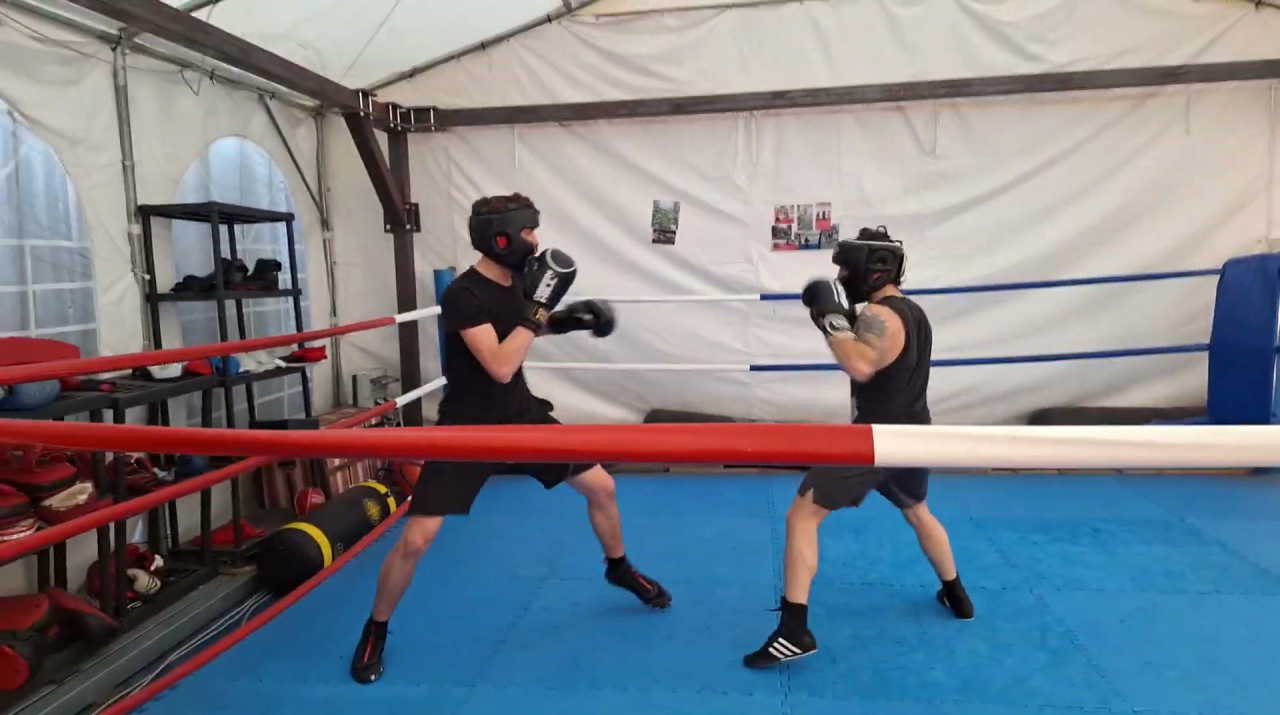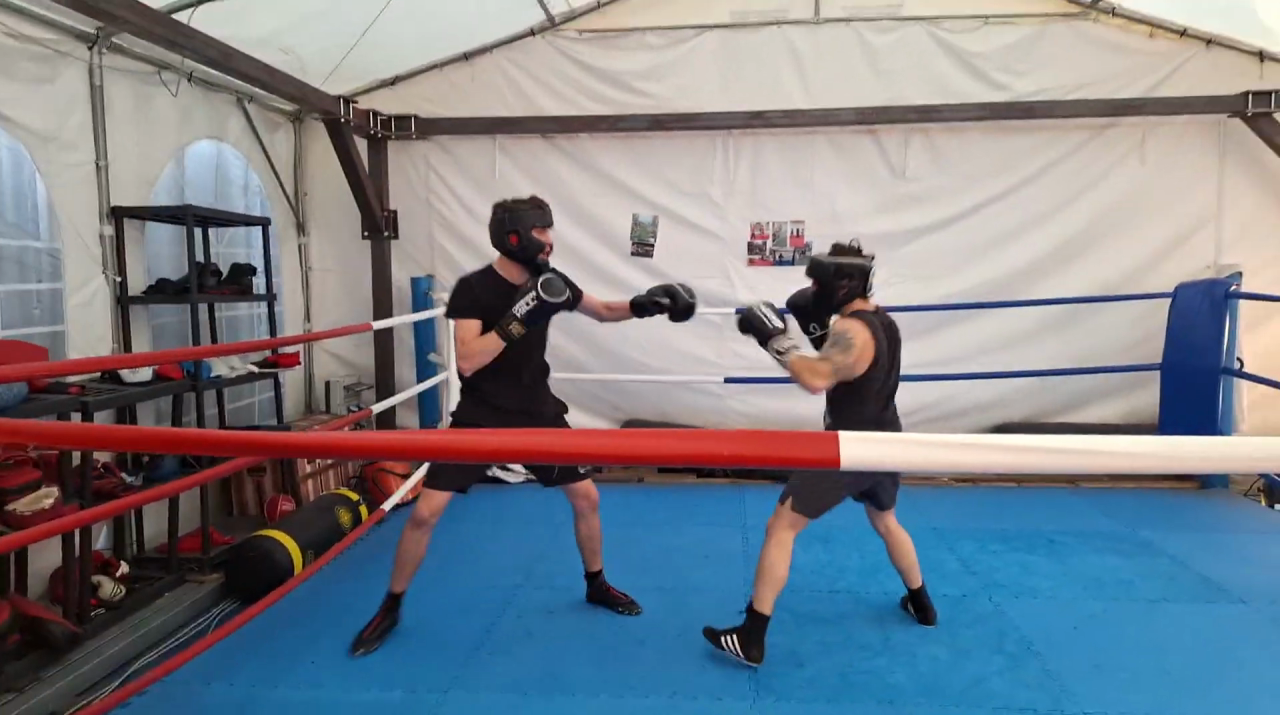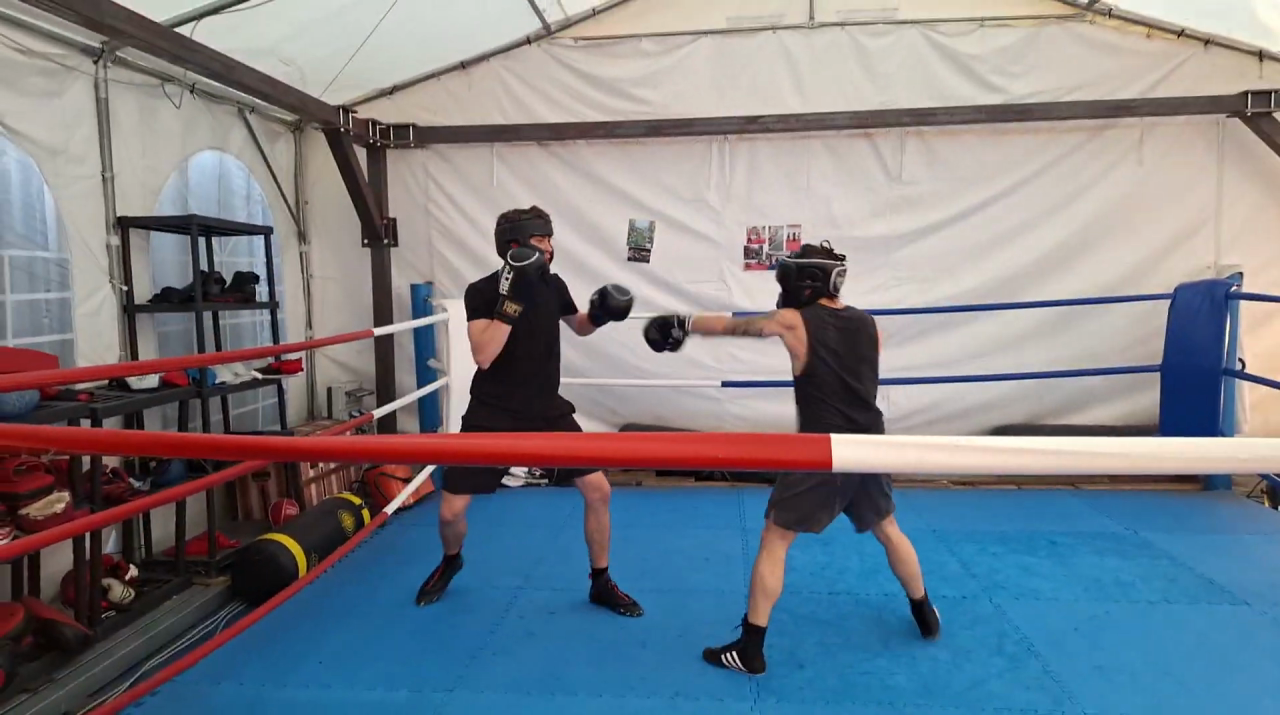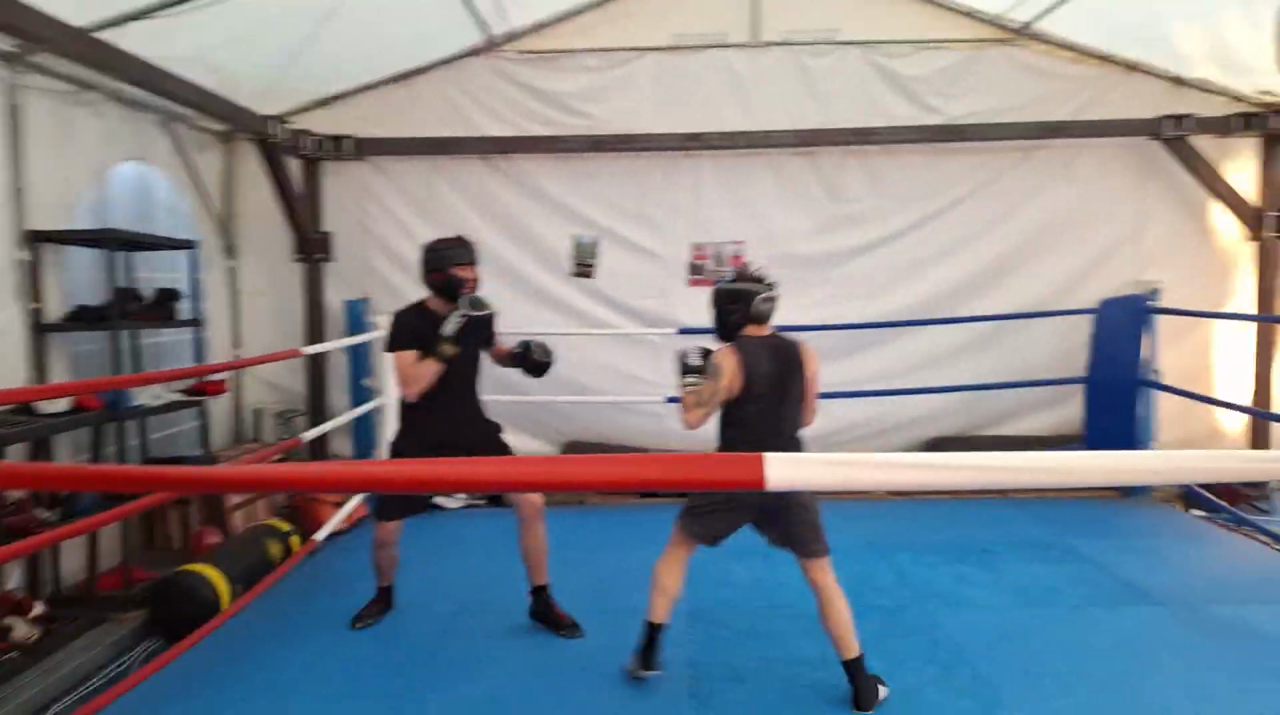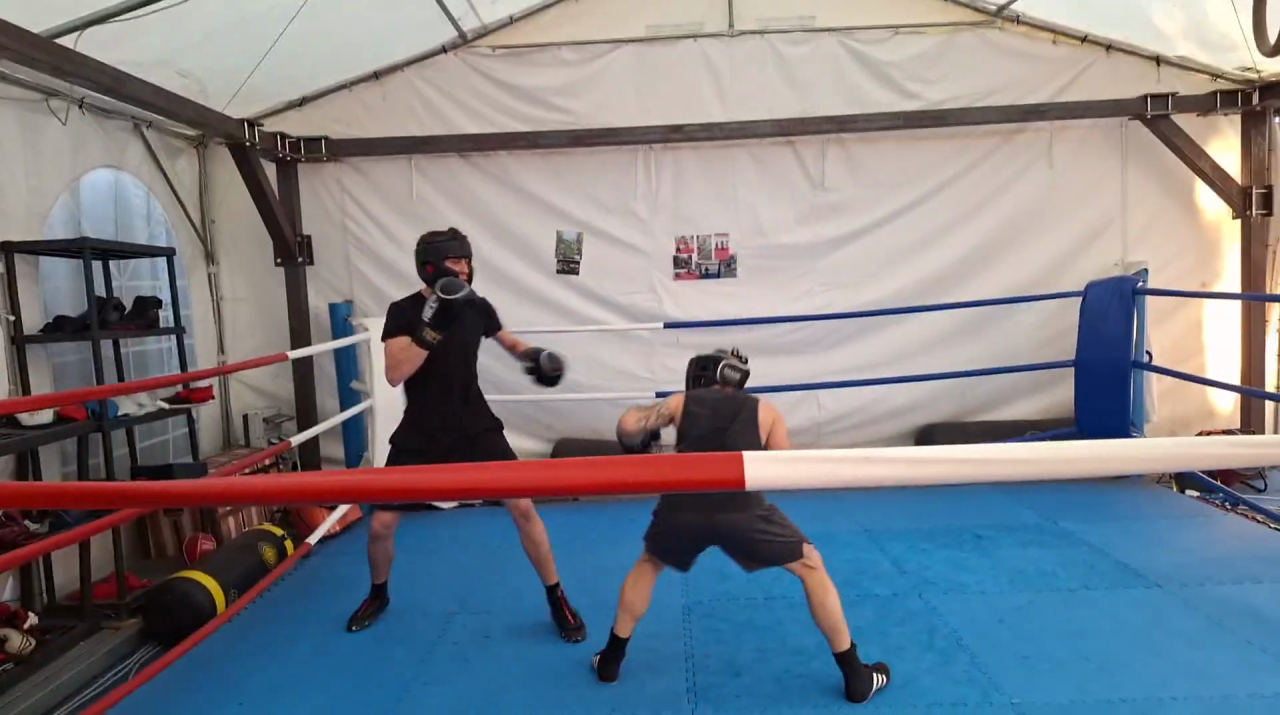
dt=0.2s
person 1, frame 1
left shoulder: (525, 277)
right shoulder: (463, 295)
right elbow: (501, 367)
left wrist: (578, 319)
right wrist: (541, 305)
left hip: (520, 415)
right hip: (464, 426)
left knee: (600, 487)
right knee: (415, 540)
left ankle: (621, 569)
right ankle: (376, 633)
person 1, frame 2
left shoulder: (549, 279)
right shoulder: (473, 289)
left elbow: (600, 309)
right elbow: (466, 364)
left wrist: (644, 304)
right wrist: (517, 319)
left hip: (537, 411)
right hip: (480, 415)
left knee: (586, 496)
right knee: (426, 511)
left ankle: (597, 584)
right ankle: (391, 607)
person 1, frame 3
left shoulder: (552, 284)
right shoulder: (482, 292)
left elbow: (581, 327)
right elbow: (483, 357)
left wrist: (602, 310)
right wrist: (512, 298)
left hip: (547, 411)
right hip: (492, 416)
left knee: (598, 491)
right knee: (451, 511)
left ankle: (601, 583)
right ankle: (450, 564)
person 1, frame 4
left shoulder: (475, 311)
right shoulder: (408, 322)
left elbow: (498, 353)
right elbow: (410, 389)
left wrist: (521, 356)
right wrist: (448, 341)
left hip: (473, 431)
right hip: (420, 441)
left knee: (531, 504)
right knee: (385, 533)
left ankle: (543, 602)
right ankle: (383, 596)
person 1, frame 5
left shoulder: (476, 306)
right shoulder: (406, 310)
left elbow: (511, 341)
right elbow: (395, 374)
left wrist: (534, 357)
right wrist: (434, 326)
left hip: (472, 427)
right hip: (419, 434)
left knee: (520, 507)
right knee: (381, 524)
left ankle: (557, 598)
right ankle: (378, 595)
person 2, frame 1
left shoulder: (878, 315)
right shoulder: (910, 310)
left elbow: (858, 366)
left wrist: (831, 318)
right wrist: (843, 318)
left knee: (802, 518)
right knee: (919, 513)
left ankle: (795, 630)
right ankle: (956, 595)
person 2, frame 2
left shoulder: (852, 328)
right shoulder: (884, 322)
left elbow: (815, 381)
left wrist: (777, 338)
right wrist: (814, 324)
left knee: (782, 528)
right knee: (885, 522)
left ankle: (751, 638)
right ankle: (921, 604)
person 2, frame 3
left shoulder: (795, 321)
right shoulder: (867, 325)
left elbow: (728, 325)
left wrist: (681, 323)
left knee: (775, 542)
right knee: (888, 531)
left ankle: (750, 649)
right ankle: (925, 615)
person 2, frame 4
left shoulder: (727, 357)
right shoulder: (801, 353)
left elbow: (693, 419)
left wrist: (694, 376)
left knee: (677, 548)
right knee: (821, 575)
left ankle: (649, 652)
person 2, frame 5
left shoulder: (683, 402)
right shoulder: (764, 410)
left elbow: (629, 426)
left wrist: (646, 431)
left hip: (681, 507)
right hip: (740, 508)
left knee: (647, 565)
right knee: (812, 567)
left ankle: (611, 659)
right ankle: (856, 676)
